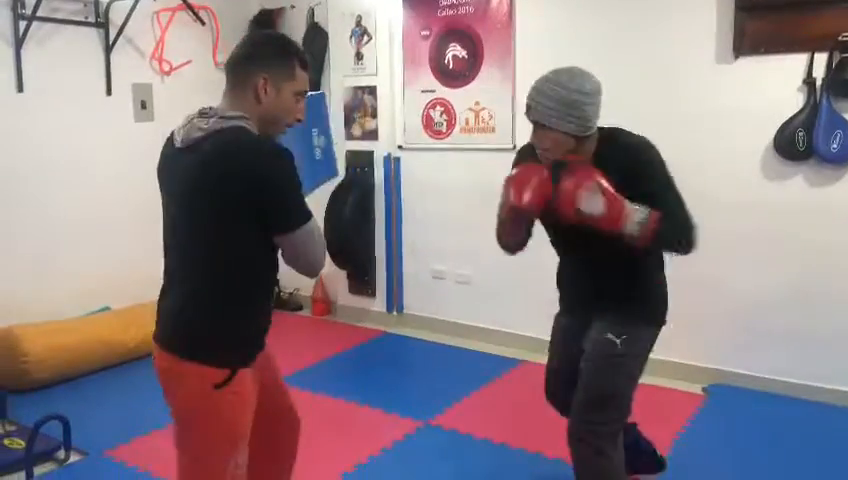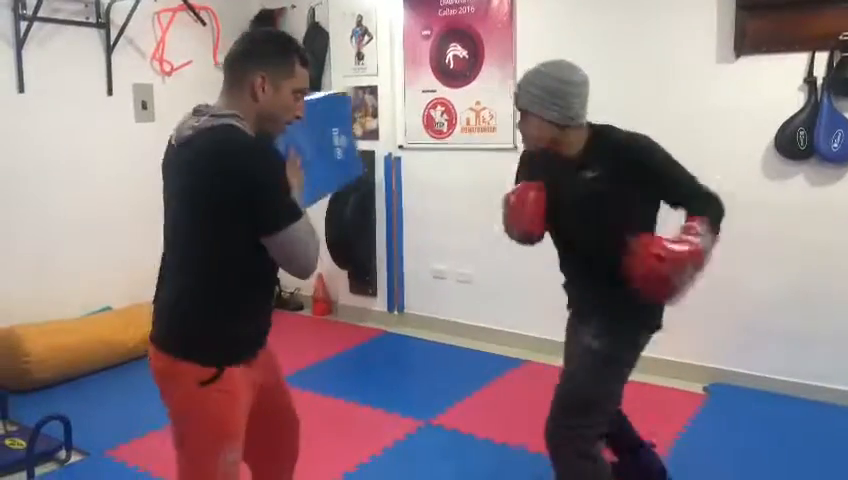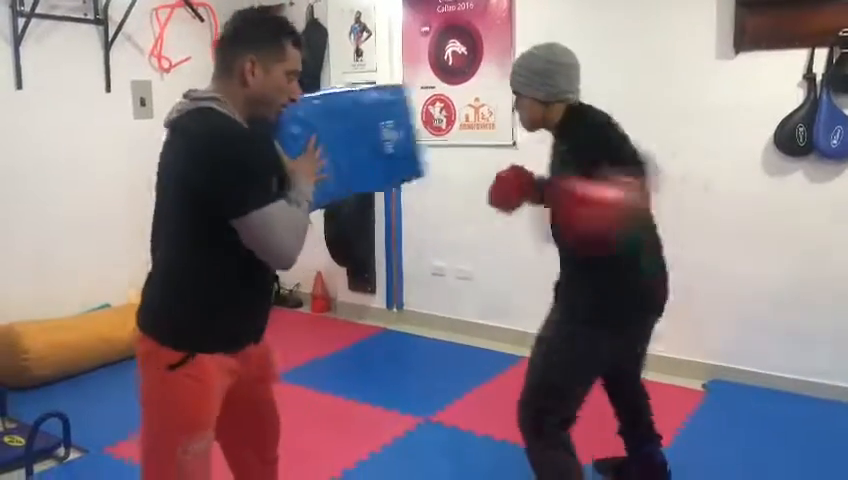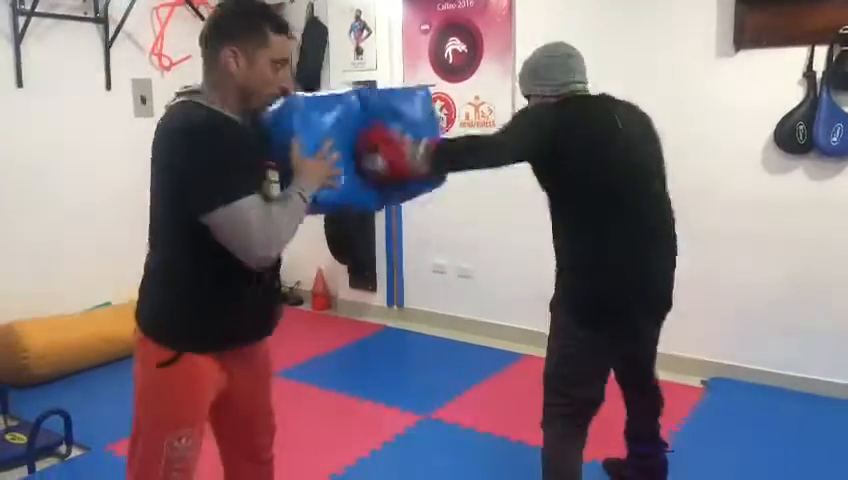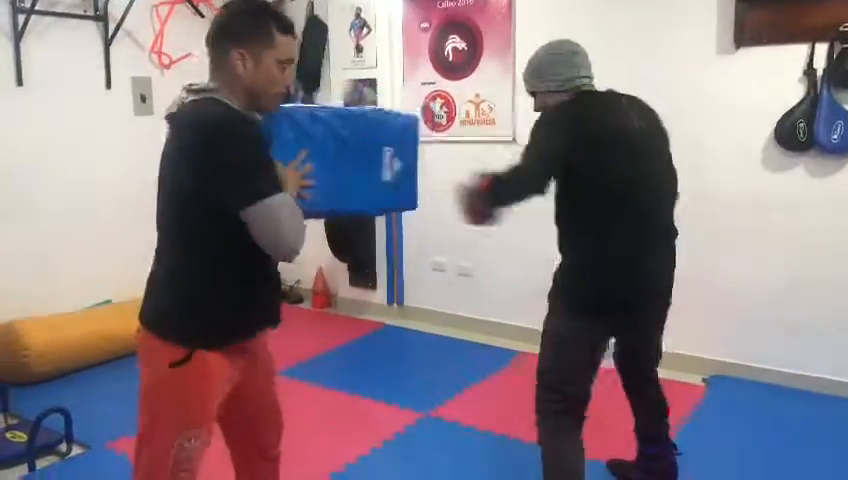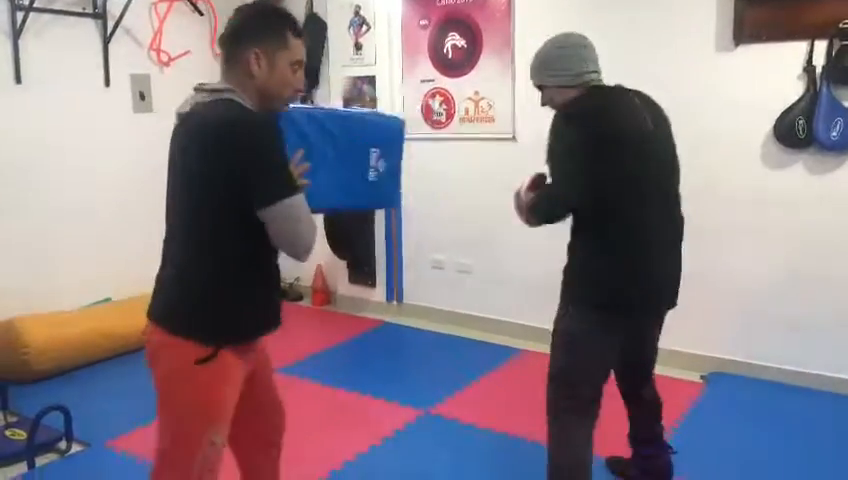
dt=0.1s
person 1, frame 1
left shoulder: (182, 144)
right shoulder: (262, 159)
right elbow: (310, 259)
right wrist: (290, 202)
left hip: (232, 345)
right hip: (206, 357)
left knee: (279, 435)
person 1, frame 2
left shoulder: (196, 141)
right shoulder: (247, 155)
right elbow: (302, 259)
left wrist: (279, 191)
right wrist: (289, 193)
left hip: (241, 341)
right hip: (200, 355)
left knee: (278, 438)
person 1, frame 3
left shoulder: (197, 127)
right shoulder: (226, 142)
right elbow: (282, 248)
left wrist: (281, 183)
right wrist: (302, 185)
left hip: (237, 335)
right hip: (185, 346)
person 1, frame 4
left shoulder: (234, 129)
right shoulder: (195, 133)
right elbow: (260, 244)
left wrist: (292, 186)
right wrist: (303, 186)
left hip: (242, 334)
right hip: (182, 342)
person 1, frame 5
left shoulder: (226, 125)
right shoulder: (221, 131)
right elbow: (285, 241)
left wrist: (279, 190)
right wrist: (287, 189)
left hip: (239, 331)
right hip: (187, 342)
person 1, frame 6
left shoulder: (204, 119)
right shoulder: (247, 130)
right elbow: (298, 240)
left wrist: (280, 185)
right wrist: (291, 185)
left hip: (233, 326)
right hip: (197, 337)
left knee: (263, 432)
person 2, frame 1
left shoulder: (633, 155)
right shoulder: (532, 159)
left elbow: (681, 235)
right elbow: (511, 243)
left wrist: (612, 211)
right wrist: (515, 210)
left hip: (631, 306)
right hip: (578, 301)
left knee: (590, 426)
right knee: (563, 391)
person 2, frame 2
left shoulder: (625, 152)
right shoulder: (537, 159)
left elbow: (708, 206)
right elbow: (529, 229)
left wrist: (687, 250)
right wrist: (519, 213)
left hip: (625, 305)
right hip: (588, 300)
left knee: (568, 429)
right knee: (590, 403)
person 2, frame 3
left shoulder: (590, 129)
right shoulder: (576, 129)
left elbow: (631, 173)
left wrist: (618, 195)
right wrist: (534, 188)
left hip: (604, 294)
right hip: (631, 287)
left knee: (540, 415)
right knee: (623, 383)
person 2, frame 4
left shoulder: (556, 119)
right shoulder: (633, 118)
left elbow: (493, 150)
left wrist: (416, 155)
left hip: (595, 286)
right hip: (653, 279)
left knee: (566, 410)
right knee: (637, 378)
person 2, frame 5
left shoulder: (566, 121)
right shoulder: (641, 114)
left elbow: (527, 180)
right elbow: (662, 187)
left wrist: (480, 195)
left hip: (588, 284)
right hip: (652, 277)
left knee: (560, 406)
right knee: (639, 377)
person 2, frame 6
left shoulder: (581, 114)
right shoulder: (644, 108)
left elbow: (566, 196)
left wrist: (530, 202)
left hip: (603, 278)
right hip: (657, 273)
left knee: (571, 400)
right knee: (636, 374)
